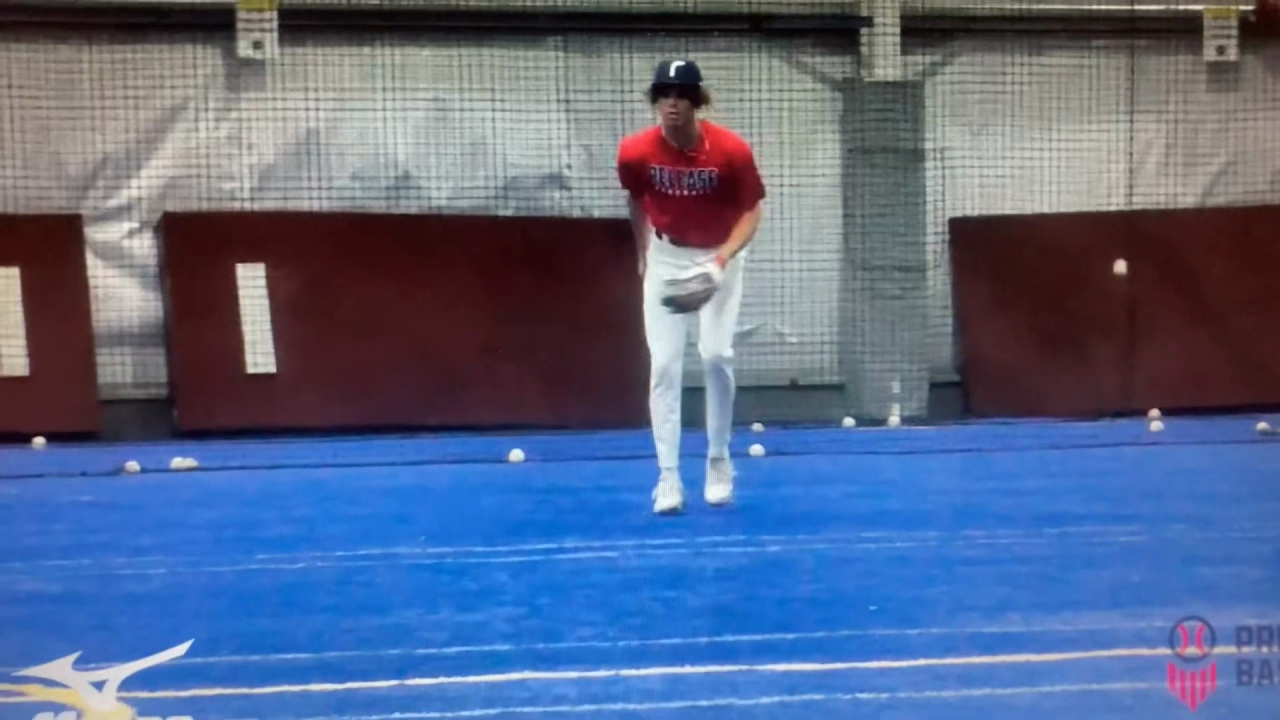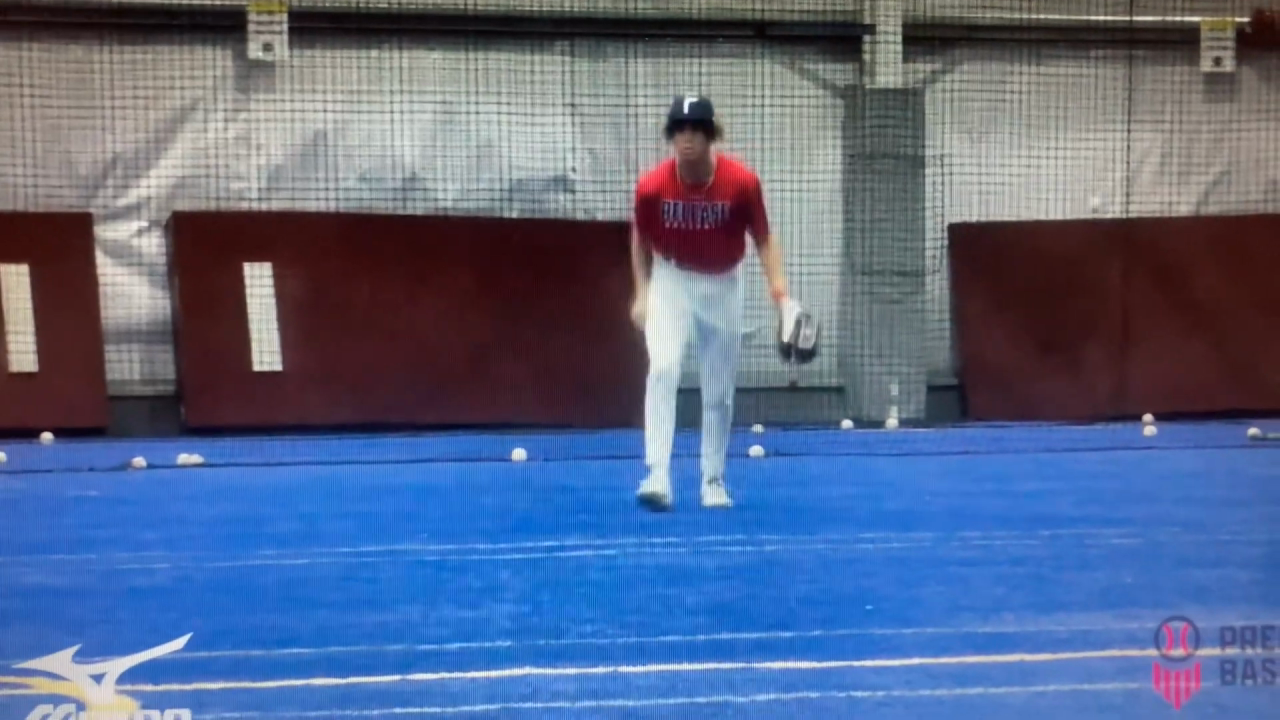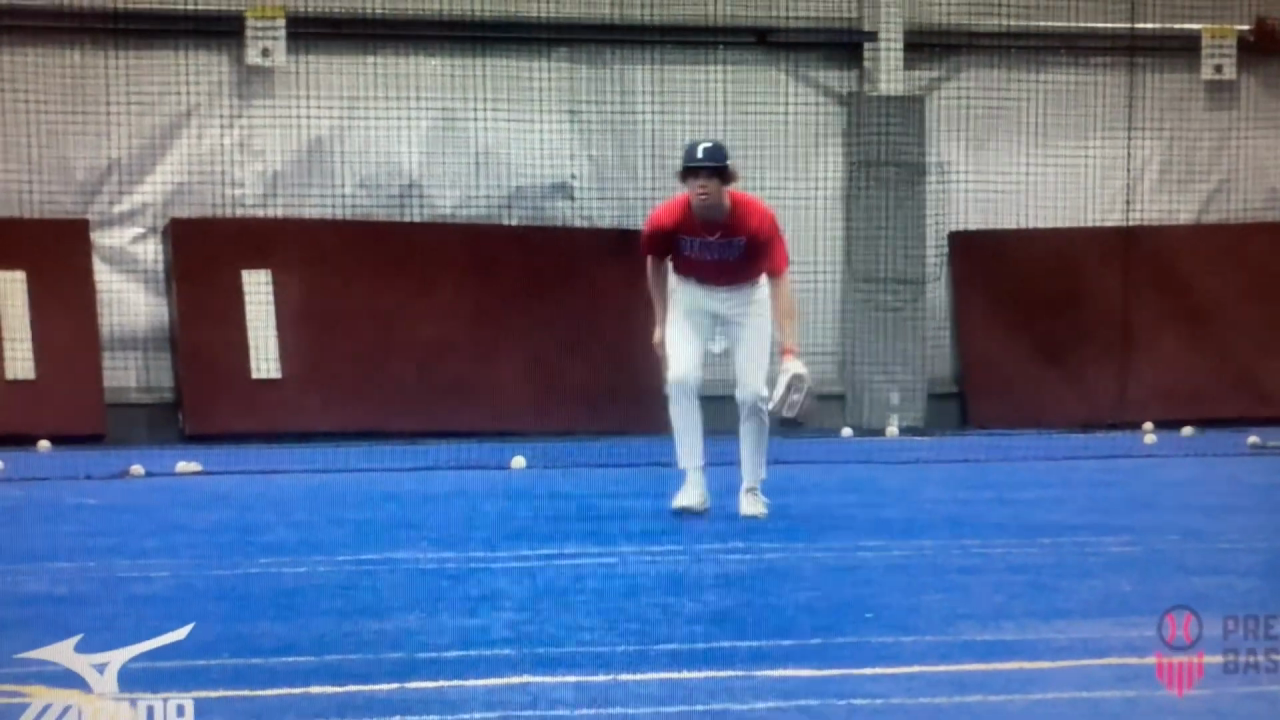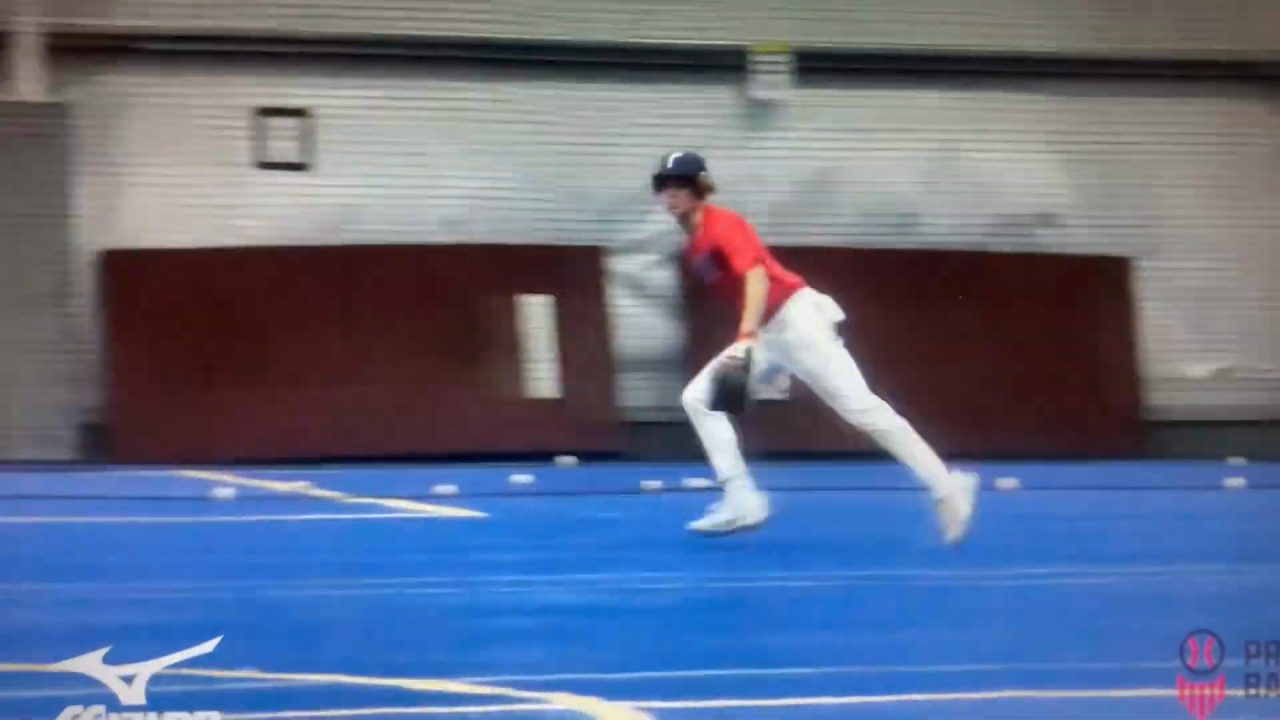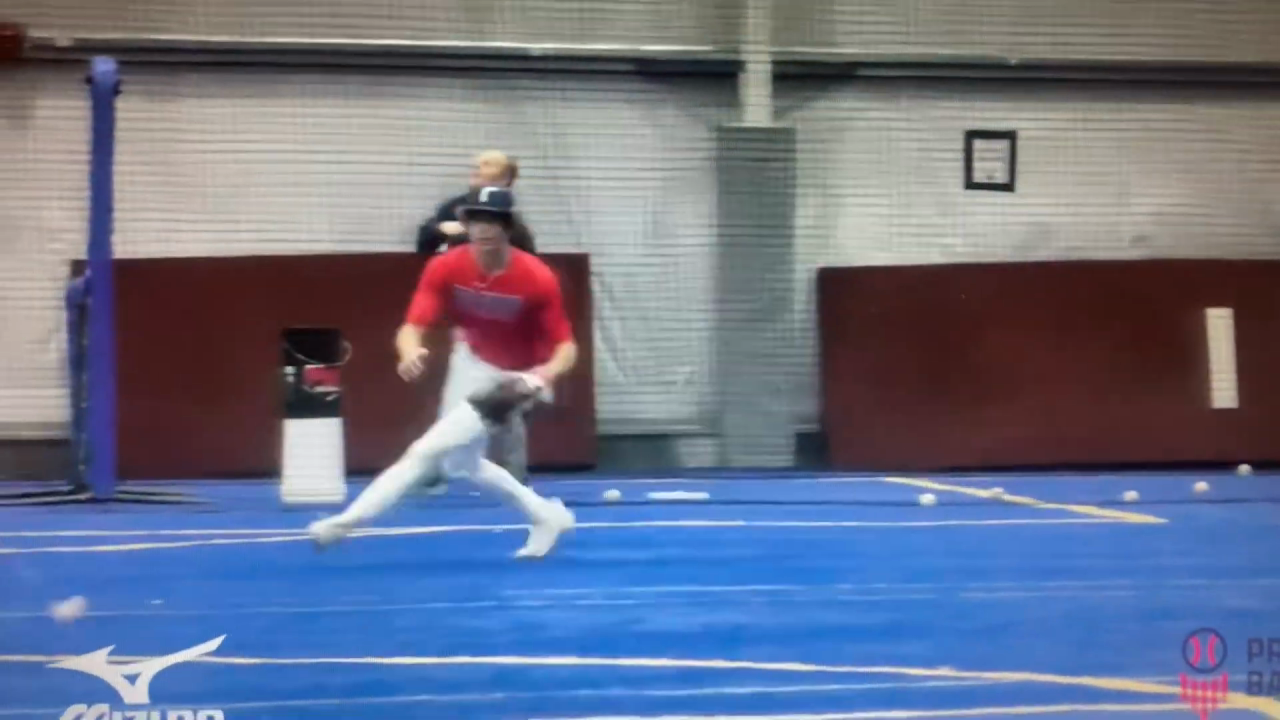
dt=1s
person 1, frame 1
left shoulder: (732, 150)
right shoulder: (635, 151)
left elbow: (751, 212)
left wrist: (721, 261)
right wrist: (643, 255)
left hip: (720, 257)
right hip: (665, 258)
left knee: (716, 356)
right knee: (664, 365)
left ankle: (719, 462)
right ankle: (669, 477)
person 1, frame 2
left shoulder: (742, 181)
right shoulder: (651, 184)
left elbow: (763, 238)
right elbow: (641, 239)
left wrist: (779, 293)
right wrist: (641, 295)
left hip: (722, 286)
right hip: (670, 283)
left knee: (718, 394)
right knee: (663, 368)
left ankle: (713, 479)
right ankle: (658, 475)
person 1, frame 3
left shoulder: (758, 217)
right shoulder: (666, 217)
left elbow: (779, 284)
right elbow: (656, 263)
left wrist: (789, 351)
right wrist: (660, 322)
left hip: (747, 296)
right hip: (691, 294)
left knee: (752, 394)
right knee: (681, 378)
left ankle: (752, 489)
right ankle: (694, 481)
person 1, frame 4
left shoulder: (722, 225)
right shoulder: (693, 246)
left elbow: (757, 277)
left wrist: (745, 338)
left hip: (799, 317)
right hip: (770, 329)
left knee: (860, 409)
right knee: (696, 399)
left ankle: (947, 488)
right ankle: (742, 501)
person 1, frame 5
left shoulder: (539, 279)
right shoulder: (445, 267)
left elbow: (566, 348)
right elbow: (412, 329)
left wrist: (539, 377)
right wrist: (410, 353)
left hip: (512, 383)
right hip: (473, 366)
left knee: (432, 451)
right knee: (461, 464)
left ankle: (348, 520)
right ankle: (547, 517)
